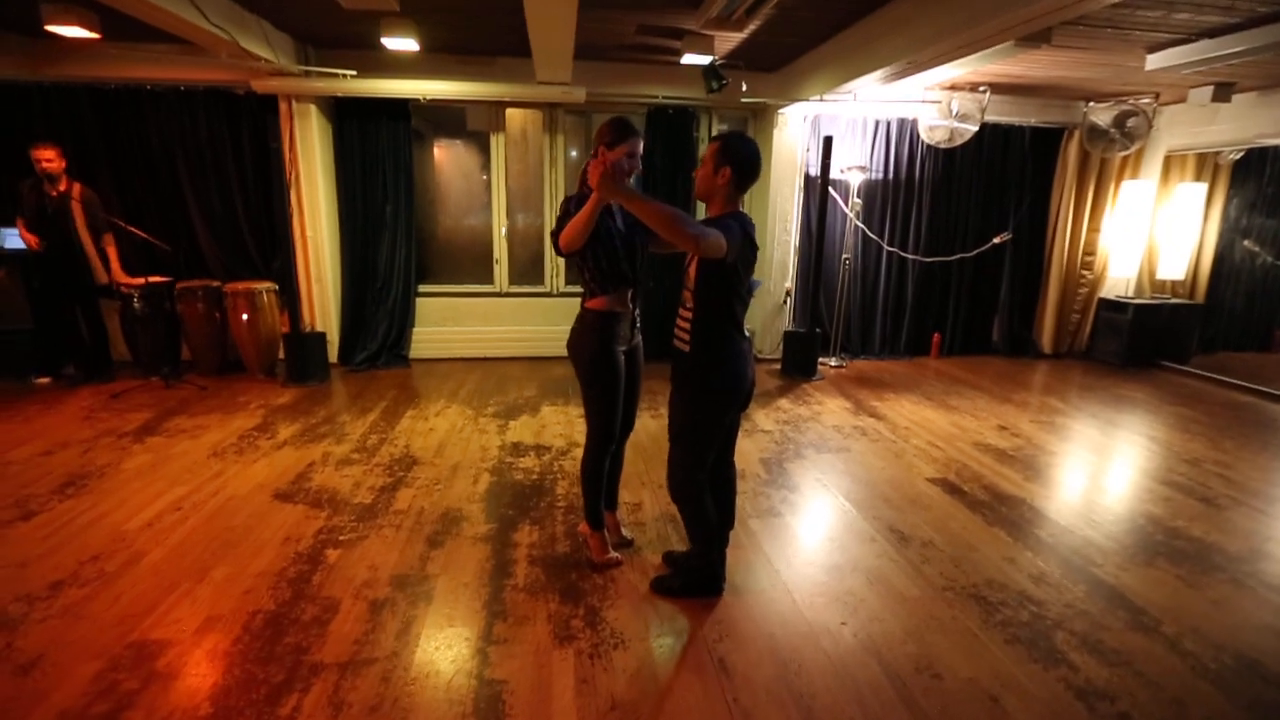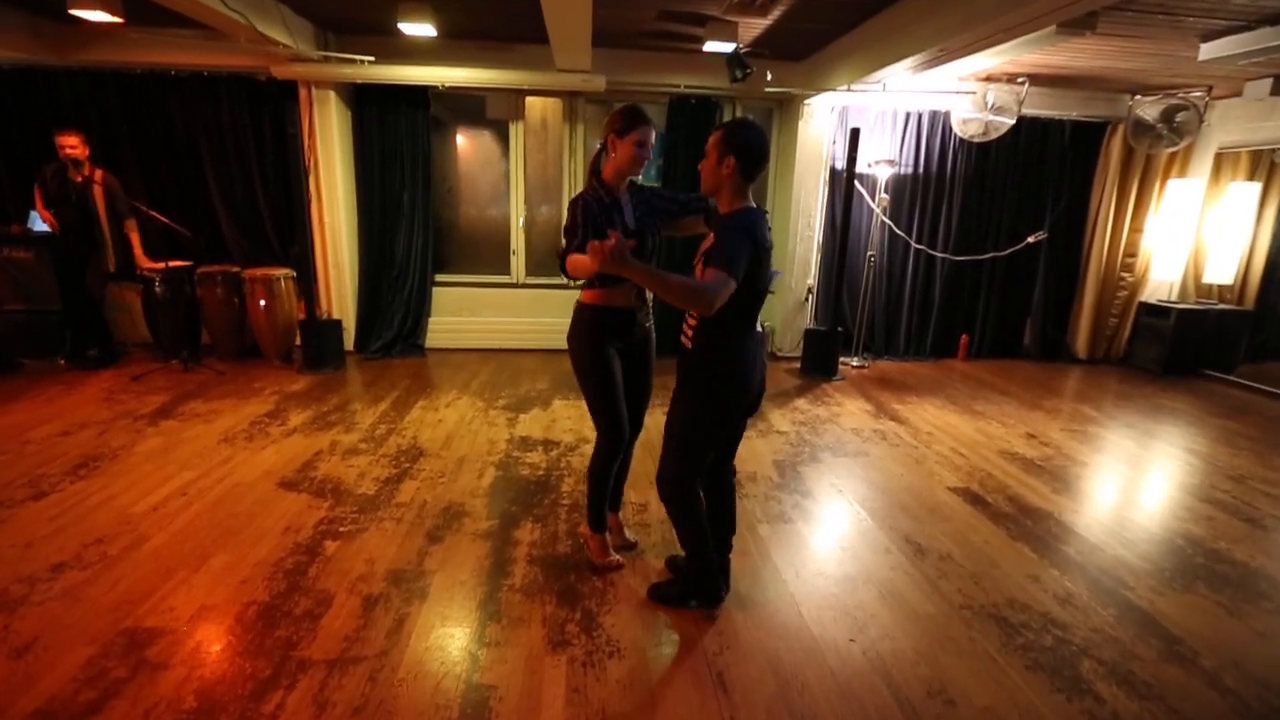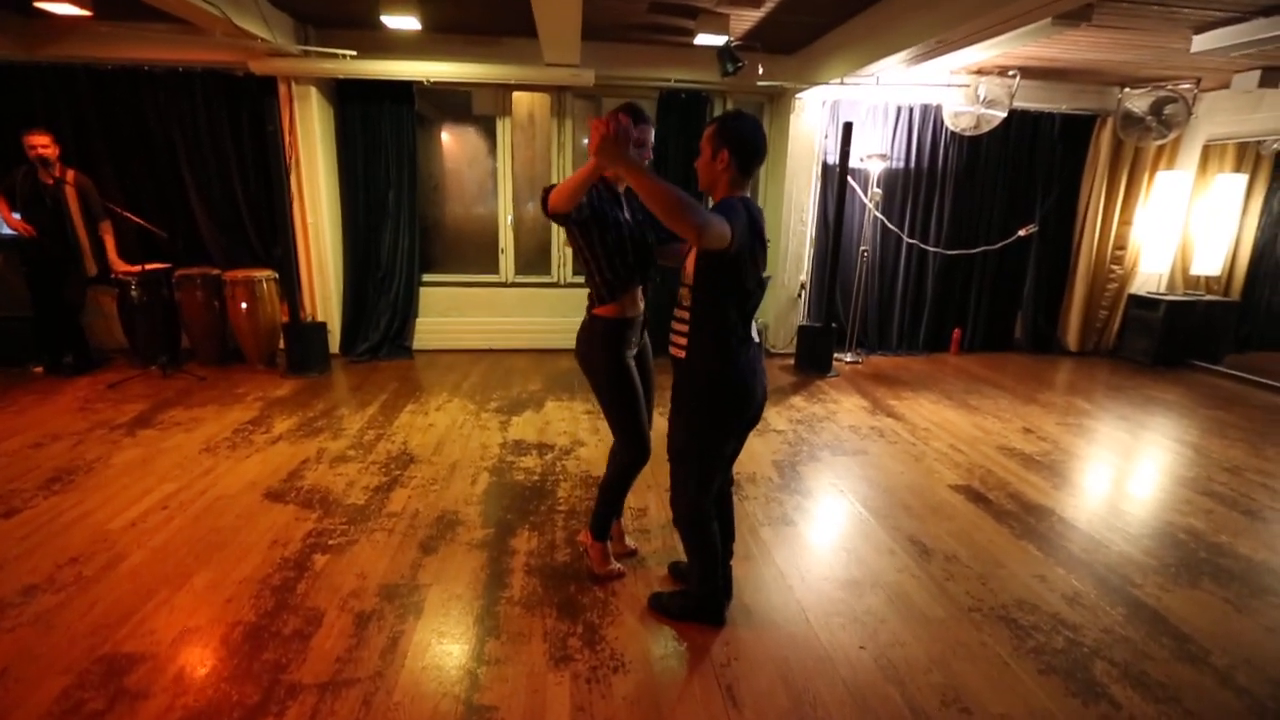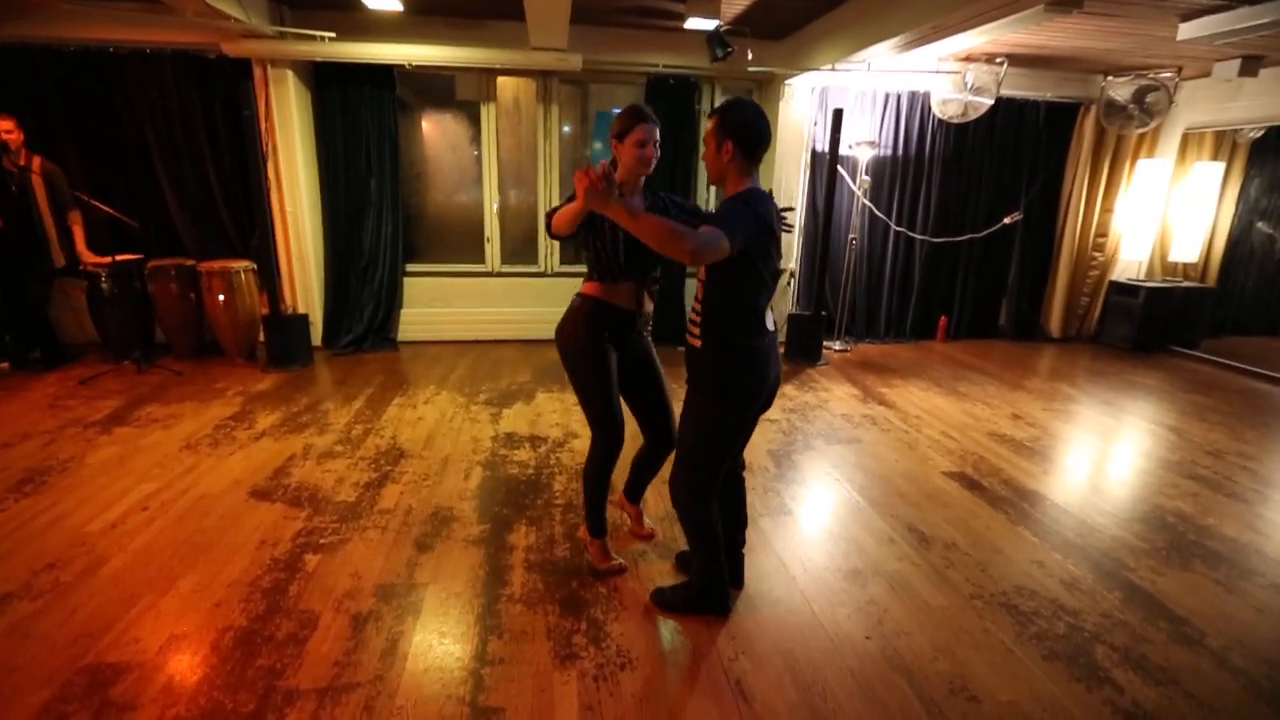
dt=0.7s
person 1, frame 1
left shoulder: (732, 231)
right shoulder: (722, 227)
left elbow: (691, 236)
right elbow: (682, 235)
left wrist: (620, 194)
right wrist: (620, 198)
left hip: (709, 374)
right hip: (724, 368)
left knee: (686, 476)
right knee: (716, 467)
left ankle: (706, 573)
right ankle: (710, 556)
person 1, frame 2
left shoulder: (736, 232)
right shoulder: (747, 221)
left elbow: (706, 299)
left wrist: (629, 267)
left hip: (715, 375)
right hip: (739, 370)
left knee: (676, 479)
right knee: (717, 471)
left ankle: (703, 582)
right ankle: (713, 566)
person 1, frame 3
left shoulder: (735, 214)
right shoulder: (740, 215)
left elbow: (697, 228)
right elbow: (696, 240)
left wrist: (621, 164)
left hip: (714, 385)
right hip: (734, 378)
left knee: (691, 497)
right knee: (713, 483)
left ankle: (707, 598)
right ankle: (715, 573)
person 1, frame 4
left shoulder: (742, 210)
right shoulder: (757, 205)
left elbow: (691, 249)
left wrist: (612, 207)
left hip: (728, 372)
right hip: (749, 364)
left knee: (690, 484)
right knee: (725, 469)
left ankle: (710, 587)
right ankle: (728, 563)
person 2, frame 1
left shoulder: (628, 209)
right shoulder: (580, 204)
right elbow: (564, 244)
right wrist: (599, 196)
left hip: (630, 328)
right hip: (598, 332)
left knee: (622, 430)
right knee: (602, 435)
left ankle: (608, 513)
right ankle: (594, 527)
person 2, frame 2
left shoulder: (646, 198)
right shoulder: (587, 202)
left elbow: (700, 209)
right elbow: (570, 262)
right wrist: (596, 263)
left hip: (639, 325)
right hip: (595, 328)
left knee: (632, 430)
right knee: (613, 434)
left ankle: (612, 514)
right ankle: (595, 529)
person 2, frame 3
left shoulder: (630, 199)
right shoulder: (591, 198)
left elbow: (674, 245)
right elbow: (554, 204)
right wrist: (598, 164)
left hip: (635, 330)
right hip: (606, 338)
left knee: (634, 436)
right knee: (636, 446)
left ankle: (613, 520)
right ankle: (596, 535)
person 2, frame 4
left shoulder: (665, 205)
right elbow: (556, 227)
right wrist: (585, 202)
left hip: (634, 331)
right hip: (589, 324)
left knee: (664, 435)
right knee: (609, 433)
left ankle: (631, 499)
right ankle: (595, 533)
person 3, frame 1
left shoulder: (81, 194)
right shoulder: (29, 190)
left elbow: (103, 231)
right elbow: (22, 217)
left wrist: (115, 267)
right wrist: (24, 233)
left hip: (81, 266)
right hip: (48, 267)
left knee: (92, 318)
right knee: (59, 320)
left ankle: (103, 366)
right ankle: (83, 367)
person 3, frame 2
left shoulder: (103, 180)
right shoulder: (53, 174)
left elbow: (126, 216)
right elbow: (39, 186)
left wrist: (138, 252)
right wrist: (42, 210)
left hip: (96, 249)
right hip: (66, 249)
left knee: (91, 298)
right knee: (71, 303)
left ankle: (104, 351)
right ankle: (80, 349)
person 3, frame 3
left shoulder: (76, 181)
right shoulder: (22, 178)
left elbow: (101, 218)
left wrist: (112, 256)
left hip: (73, 257)
right hip: (38, 258)
left knee: (68, 308)
right knee: (44, 312)
left ankle: (81, 359)
right ankle: (53, 359)
person 3, frame 4
left shoulder: (43, 168)
left elbow: (69, 207)
left wrist: (80, 248)
left hip: (41, 250)
left knee: (33, 304)
left ankle: (51, 355)
right ankle: (22, 354)
